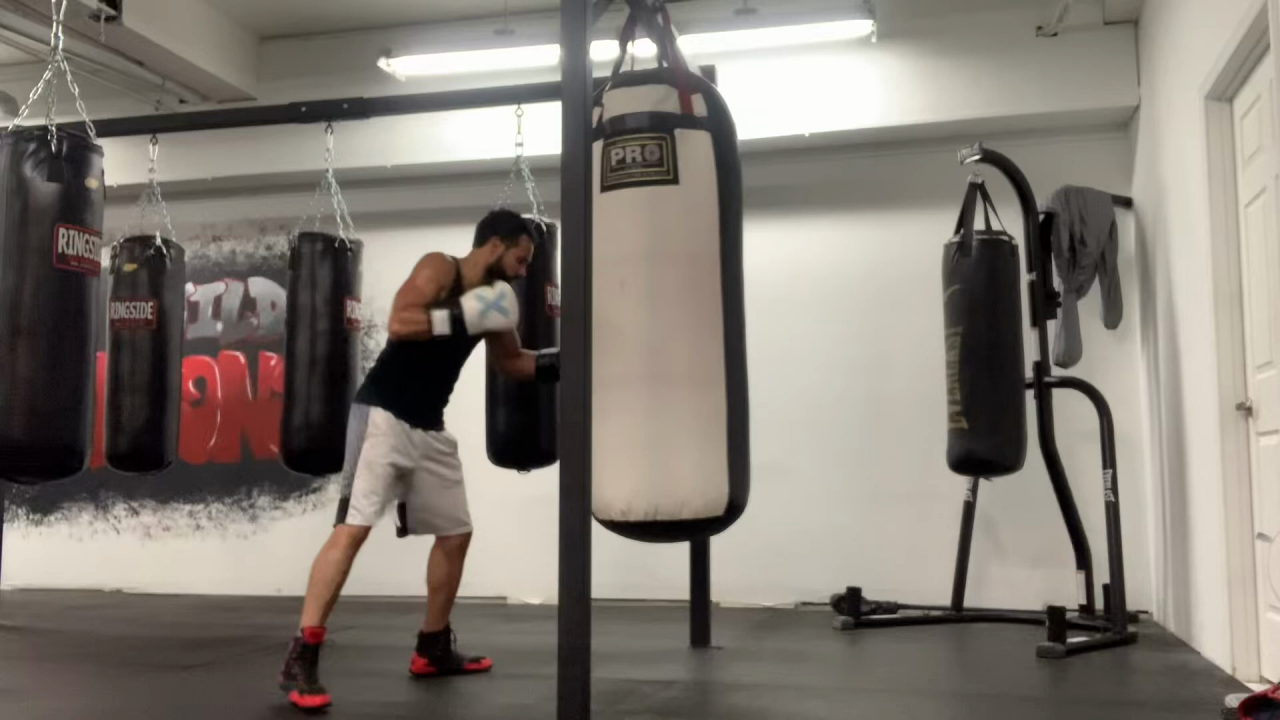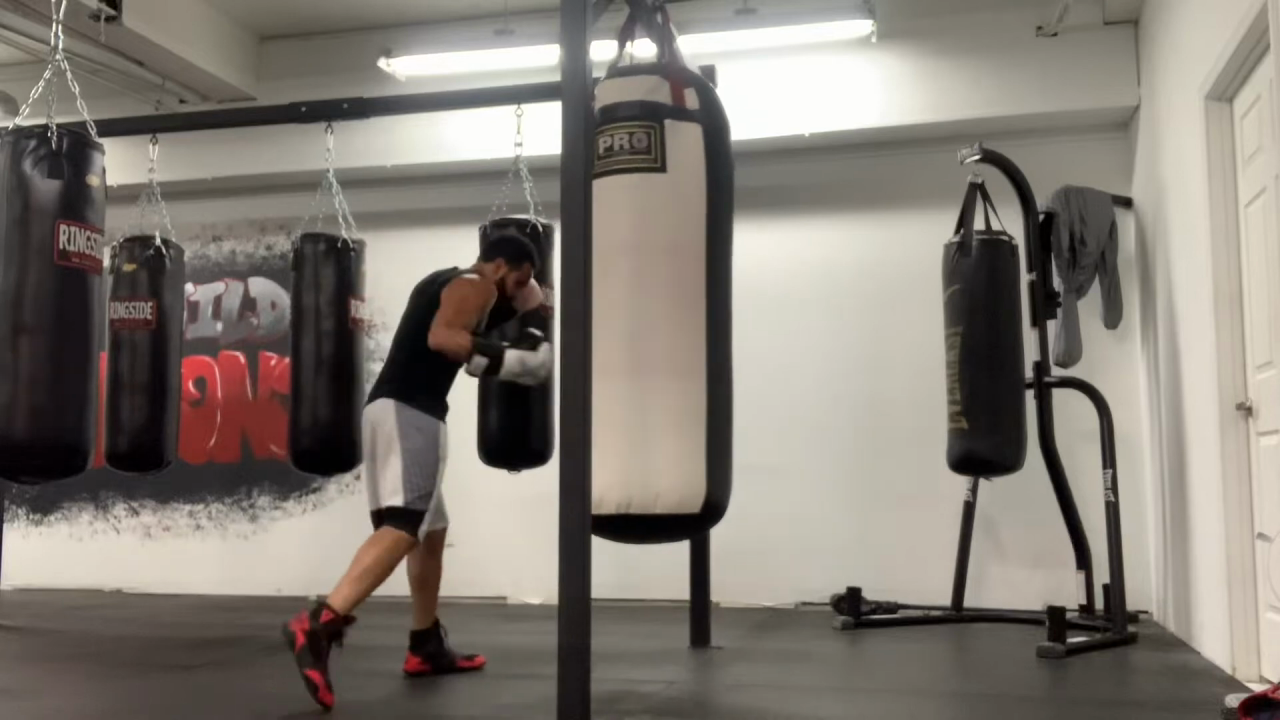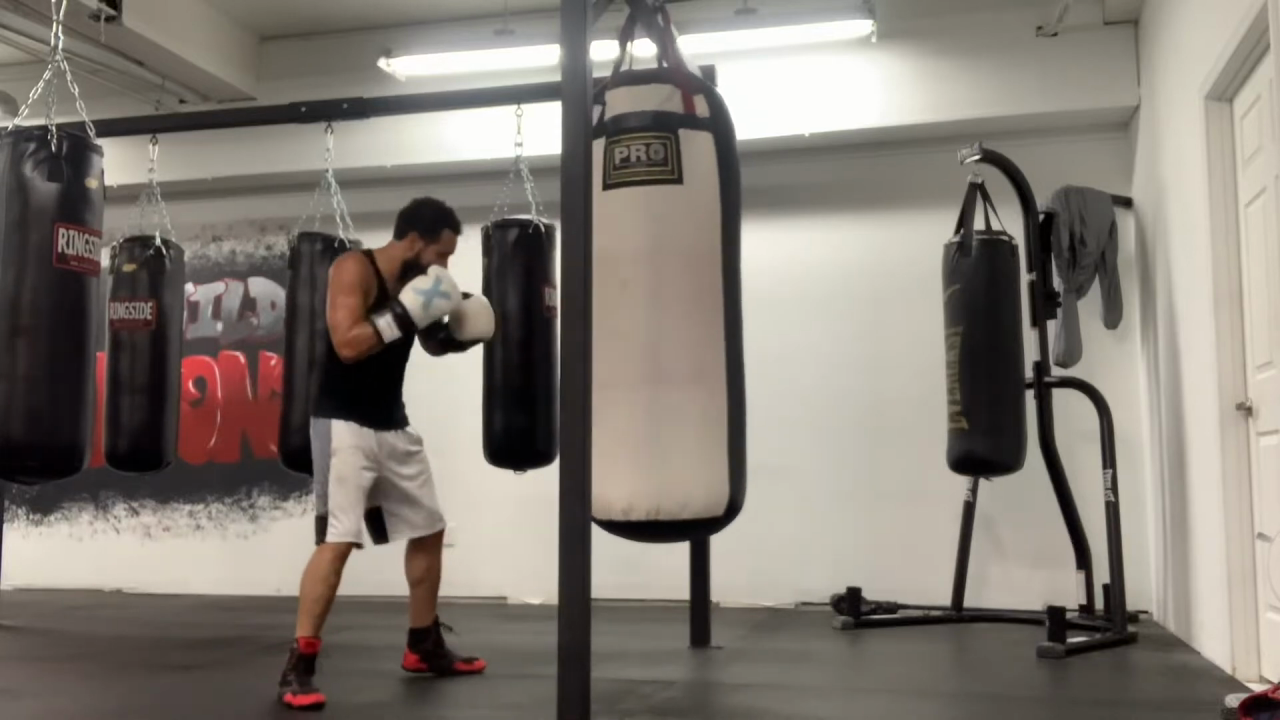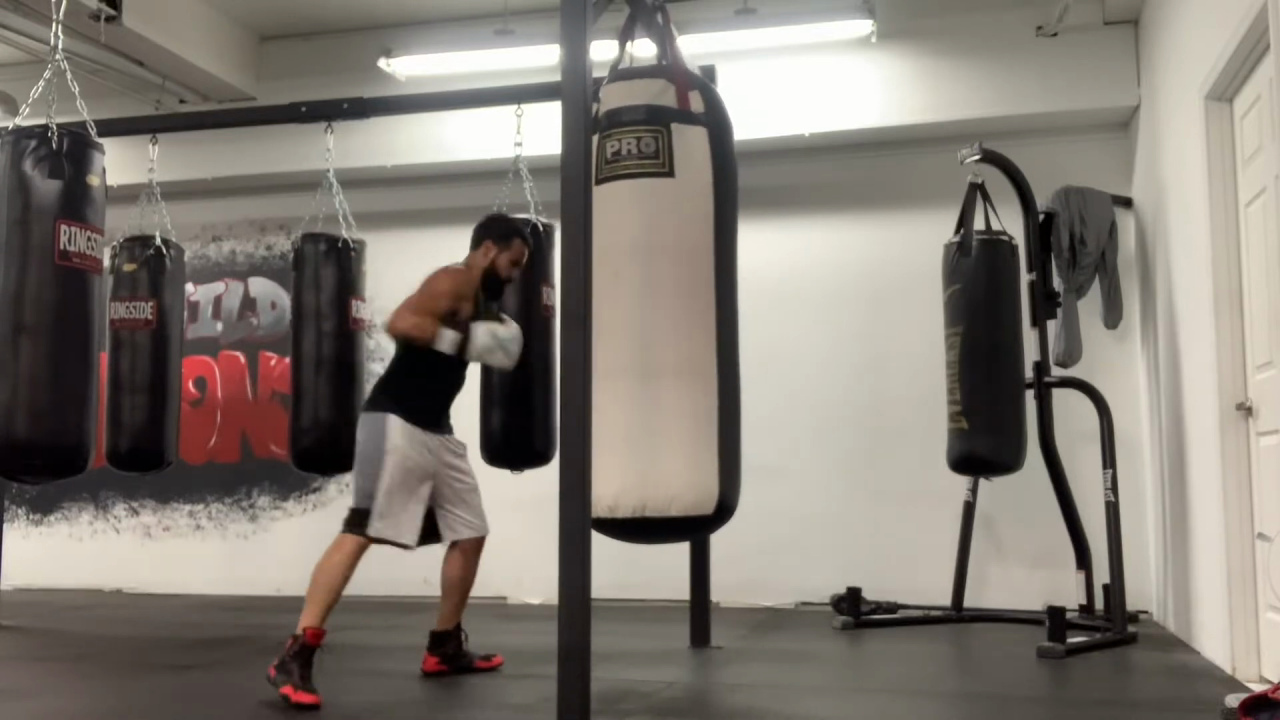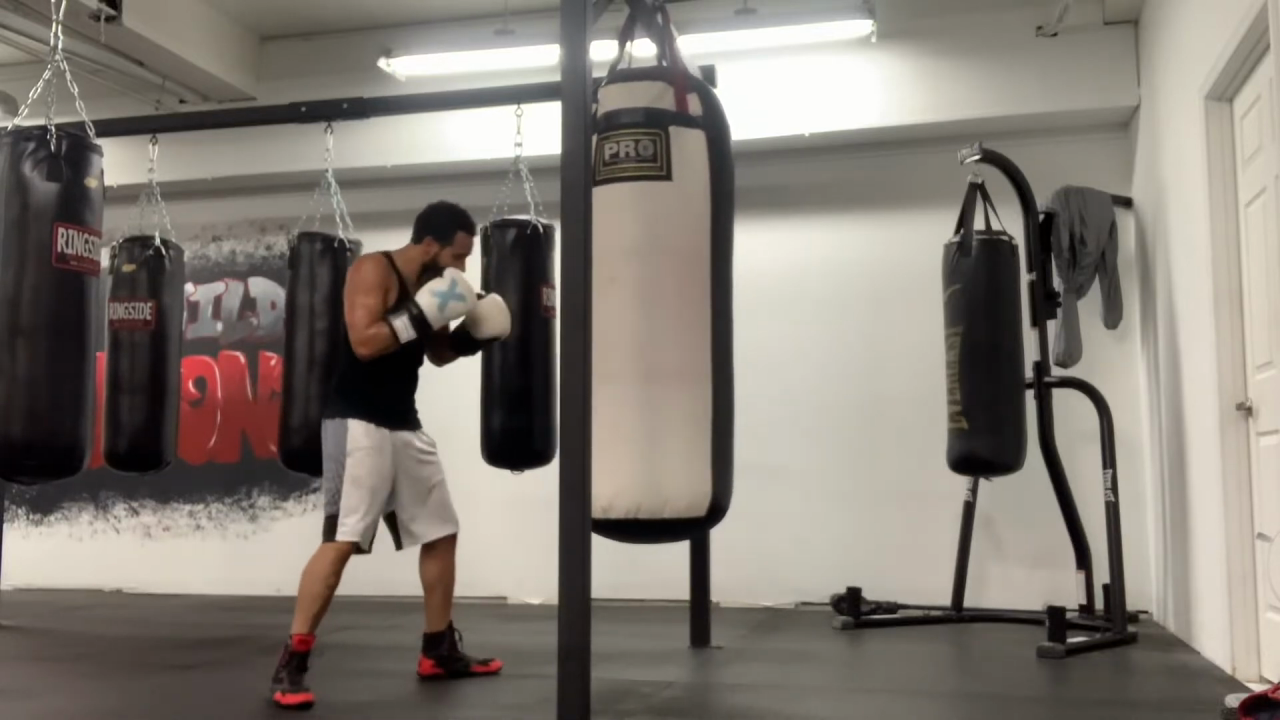
dt=1s
person 1, frame 1
left shoulder: (492, 294)
right shoulder: (438, 268)
left elbow: (517, 365)
right elbow: (400, 324)
right wrist: (464, 317)
left hip: (429, 428)
right hip: (382, 416)
left knee: (455, 534)
right knee: (353, 527)
left ankle: (433, 649)
right ankle: (300, 658)
person 1, frame 2
left shoulder: (444, 283)
right shoulder: (474, 286)
right elbow: (443, 339)
right wrist: (508, 362)
left hip: (386, 409)
right hip: (410, 413)
left knee: (430, 529)
right knee: (402, 528)
left ankle: (425, 646)
right ankle: (318, 627)
person 1, frame 3
left shoulder: (419, 279)
right shoulder: (353, 268)
left elbow: (435, 343)
right elbow: (347, 345)
left wrist: (463, 327)
right wrist: (409, 311)
left hip: (394, 426)
right hip: (343, 424)
left knee: (428, 533)
right knee: (337, 540)
left ankle: (424, 646)
right ankle: (299, 665)
person 1, frame 4
left shoulder: (476, 294)
right shoulder: (459, 280)
right elbow: (403, 325)
right wrist: (467, 340)
left hip: (433, 431)
right hip: (395, 422)
left knee: (470, 533)
right knee: (358, 533)
left ankle: (445, 647)
right ankle: (295, 657)
person 1, frame 5
left shoulder: (434, 283)
right shoulder: (374, 270)
left elbow: (439, 353)
right elbow: (364, 343)
left wrist: (470, 334)
right wrist: (424, 313)
left hip: (407, 429)
right hip: (356, 425)
left knee: (441, 535)
right knee: (342, 540)
left ankle: (439, 651)
right ankle: (292, 663)
